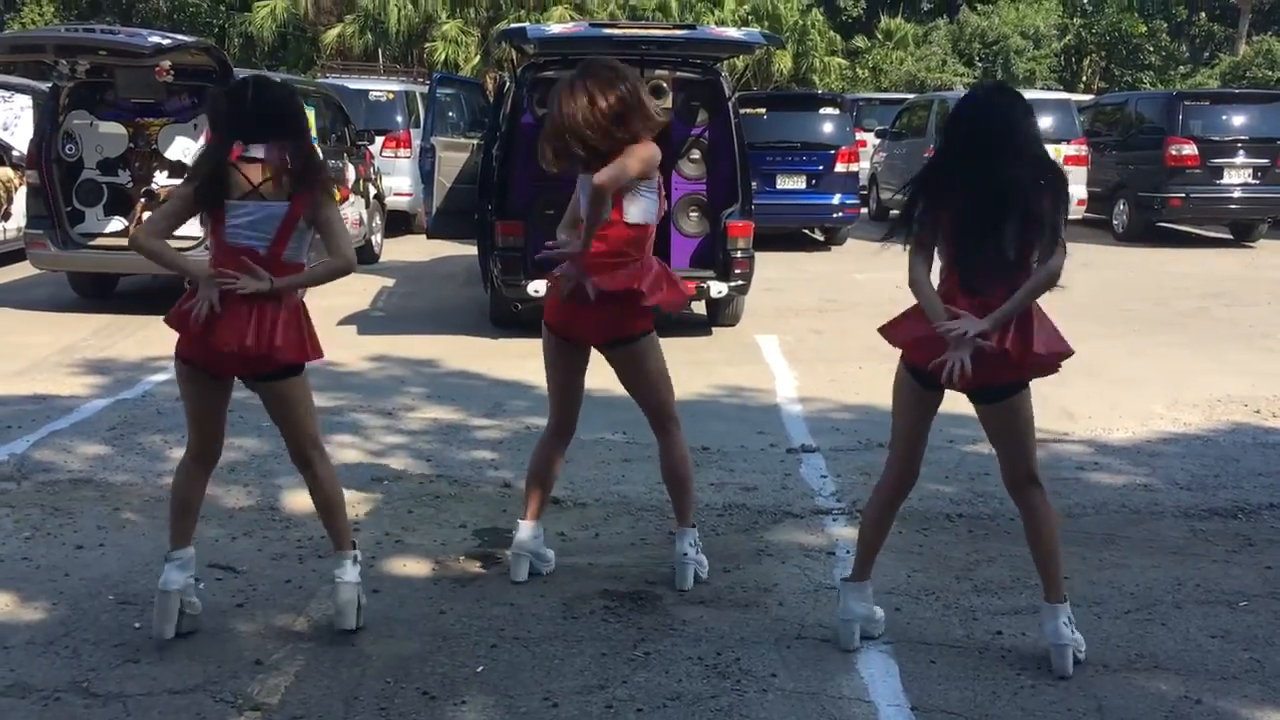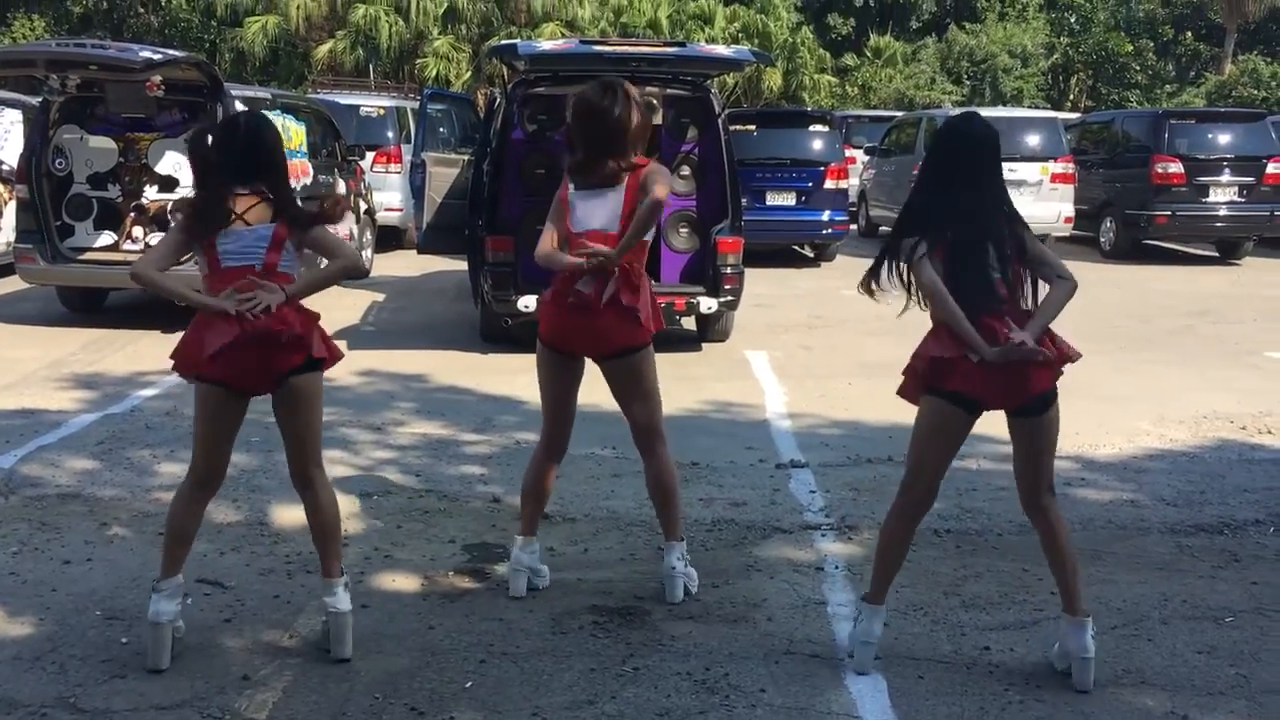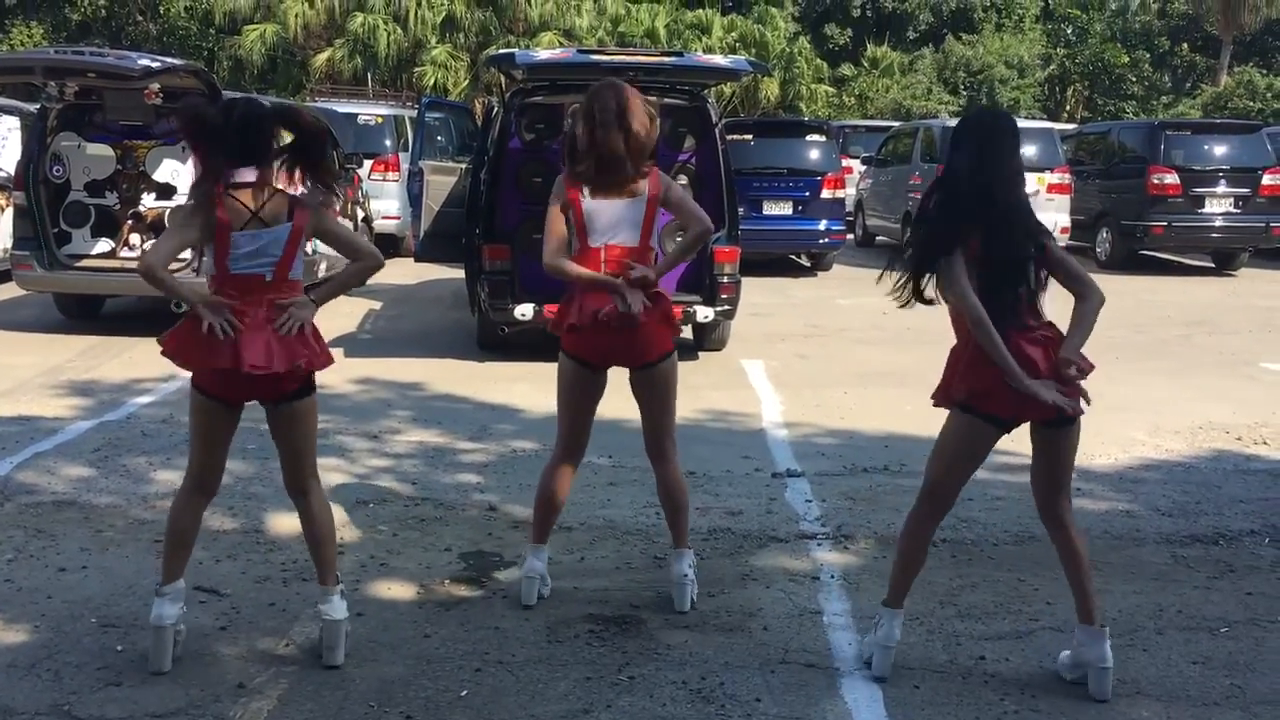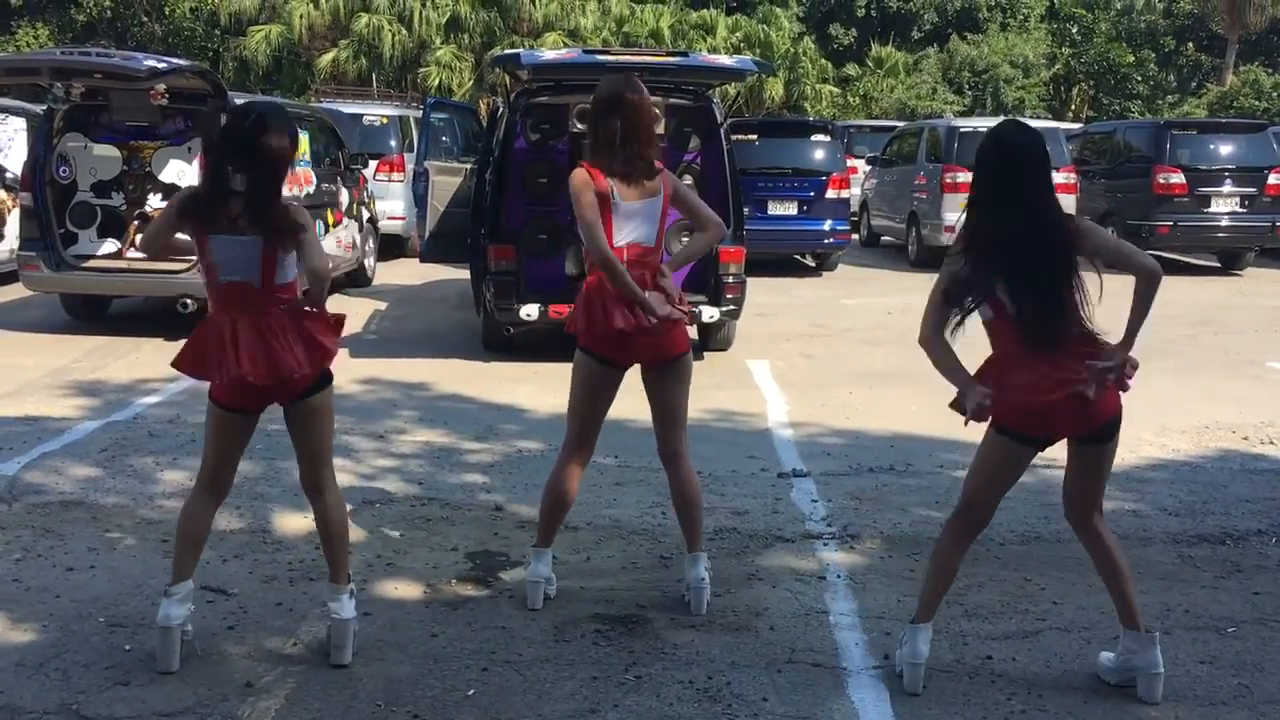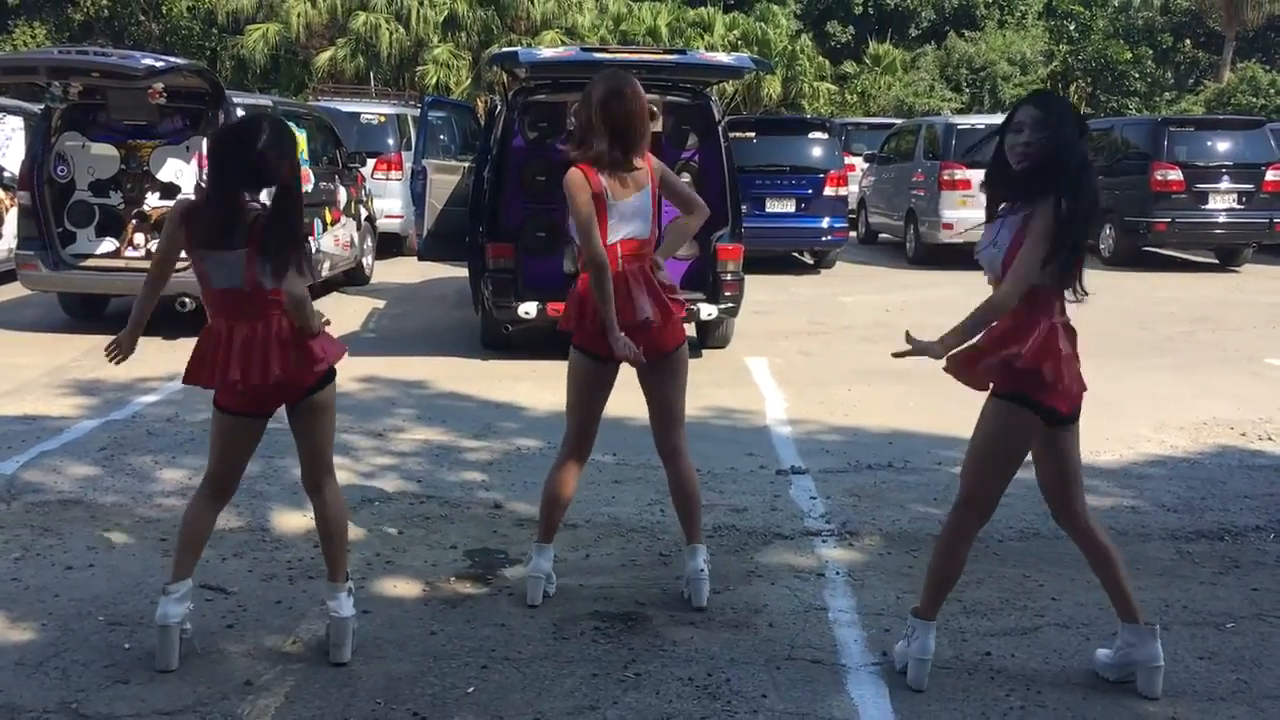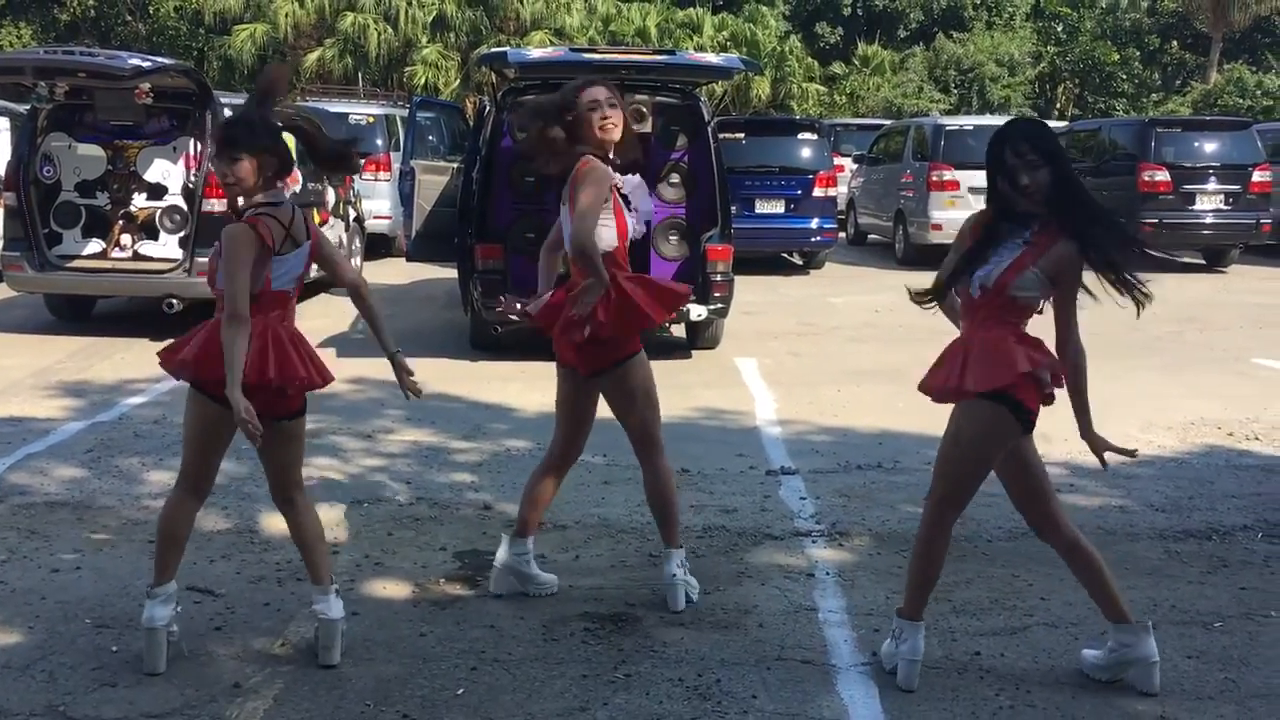
dt=0.3s
person 1, frame 1
left shoulder: (938, 192)
right shoulder: (1041, 189)
left elbow: (919, 273)
right elbow: (1050, 267)
left wrist: (946, 327)
right wrist: (987, 322)
left hip: (937, 342)
right hip: (1003, 348)
left knee: (899, 472)
right knee: (1026, 484)
left ankle: (856, 593)
right ankle: (1058, 616)
person 1, frame 2
left shoulder: (923, 227)
right shoulder: (1008, 225)
left elbow: (930, 285)
right elbow: (1064, 282)
left wrist: (982, 349)
right wrist: (1029, 335)
left hip: (959, 364)
right hip: (1027, 365)
left knee: (913, 499)
right knee: (1040, 500)
left ankle: (869, 619)
right ankle: (1076, 631)
person 1, frame 3
left shoulder: (948, 227)
right shoulder: (1025, 222)
left elbow: (970, 308)
right elbow: (1091, 293)
left wrist: (1021, 381)
right wrist: (1065, 357)
left hip: (991, 381)
right hip: (1051, 375)
left knee: (932, 504)
right knee: (1056, 511)
left ankle: (888, 624)
right ankle: (1092, 640)
person 1, frame 4
left shoulder: (974, 247)
right shoulder: (1070, 231)
left elbow: (931, 333)
right elbow: (1149, 272)
left wrist: (969, 387)
right wrist: (1119, 352)
left hip: (1025, 399)
right hip: (1091, 390)
left knee: (966, 520)
right knee: (1087, 521)
left ankle: (917, 636)
right ankle: (1140, 648)
person 1, frame 5
left shoulder: (1048, 206)
right shoulder: (1014, 203)
left elbow: (1015, 289)
left wrist: (945, 343)
left hip: (1031, 368)
right hip: (1036, 369)
left knee: (968, 510)
right knee: (1072, 514)
left ankle: (919, 636)
right ankle: (1138, 640)
person 1, frame 6
left shoulder: (1061, 245)
right shoulder: (983, 227)
left elbow: (1068, 341)
right elbow: (946, 293)
left wrist: (1086, 427)
left hip: (1003, 381)
right hip: (982, 377)
left knee: (939, 513)
right knee: (1050, 522)
left ankle: (907, 639)
right ankle: (1130, 639)
person 2, frame 1
left shoulder: (208, 180)
right shoulder: (308, 189)
left elbow: (144, 236)
right elbow: (343, 259)
left wrist: (198, 275)
right wrist: (279, 285)
left hip: (207, 324)
right hip: (272, 328)
left knee: (201, 454)
right knee: (310, 455)
left ankle: (177, 574)
right ankle: (348, 570)
person 2, frame 2
left shoulder: (198, 216)
right shoulder: (291, 216)
left elbow: (144, 270)
right elbow: (351, 261)
left wrist: (204, 301)
right wrist: (286, 293)
left hip: (221, 344)
right hip: (288, 339)
left knee: (202, 479)
right knee: (310, 477)
left ankle: (166, 598)
right ankle: (336, 594)
person 2, frame 3
left shoulder: (205, 207)
right shoulder: (301, 208)
left elbow: (152, 266)
right elbow: (369, 260)
left wrist: (200, 304)
right wrist: (313, 300)
left hip: (222, 351)
right hip: (286, 349)
left knee: (198, 486)
right knee: (304, 486)
left ankle: (167, 602)
right ankle: (332, 600)
person 2, frame 4
left shoulder: (195, 204)
right shoulder: (284, 212)
left elbow: (150, 244)
right elbow: (321, 271)
right wrist: (313, 304)
left hip: (232, 355)
right hip: (296, 351)
left knee: (210, 487)
right knee: (321, 482)
left ankle: (176, 601)
right ankle: (341, 599)
person 2, frame 5
left shoulder: (193, 217)
right shoulder: (283, 222)
left elbow: (153, 283)
right elbow: (293, 298)
left wrist: (130, 333)
right wrist: (310, 332)
left hip: (238, 364)
right hip: (297, 357)
left knee: (216, 488)
right knee: (323, 484)
left ankle: (175, 599)
right ankle: (340, 599)
person 2, frame 6
left shoulder: (242, 232)
right shoulder: (302, 223)
left elbow: (235, 318)
right elbow: (357, 288)
left wrist: (233, 390)
right wrist: (391, 354)
left hip: (227, 367)
right hip: (284, 362)
left knee: (191, 487)
right knee: (289, 492)
left ankle: (159, 604)
right ankle: (326, 602)
person 3, frame 1
left shoulder: (584, 158)
right shoulder: (643, 151)
left elbow: (566, 233)
right elbow: (604, 183)
left wrist: (580, 250)
right wrist: (585, 246)
left hip: (568, 302)
right hip: (621, 304)
left knee: (559, 427)
right knee: (667, 426)
left ankle: (528, 535)
right ankle: (687, 544)
person 3, frame 2
left shoulder: (571, 180)
right shoulder: (650, 172)
left elbow: (545, 253)
right elbow: (657, 200)
left wrist: (584, 264)
right wrist: (615, 256)
left hip: (561, 314)
right hip: (619, 317)
left knee: (552, 443)
right knee: (652, 441)
left ankle: (525, 554)
right ankle: (676, 558)
person 3, frame 3
left shoulder: (568, 184)
right shoulder: (653, 181)
left elbow: (553, 259)
right elbow: (703, 228)
left wrist: (606, 282)
right wrist: (659, 270)
left hip: (587, 325)
right hip: (648, 325)
left knee: (566, 452)
right knee: (663, 451)
left ankle: (535, 561)
right ankle: (683, 563)
person 3, frame 4
left shoulder: (584, 178)
right shoulder: (662, 178)
left elbow: (598, 251)
right elbow: (714, 228)
left wrist: (640, 298)
right wrist: (668, 269)
left hip: (607, 323)
right hip: (664, 324)
left knee: (575, 451)
right knee: (675, 453)
left ankle: (540, 564)
right ankle: (697, 568)
person 3, frame 5
left shoulder: (580, 177)
right shoulder: (649, 166)
left elbow: (594, 256)
right elbow: (698, 211)
left wrist: (611, 329)
right wrist: (662, 251)
left hip: (599, 312)
right hip: (656, 308)
left knee: (575, 447)
right knee: (673, 447)
left ankle: (540, 562)
right ankle: (697, 562)
person 3, frame 6
left shoulder: (598, 173)
right shoulder: (592, 171)
left elbow: (555, 248)
right elbow: (582, 231)
left wrist: (545, 298)
right wrist: (598, 284)
left hip: (576, 320)
right hip: (607, 320)
left knee: (562, 450)
right knee: (651, 450)
left ankle: (515, 557)
right ankle: (675, 568)
